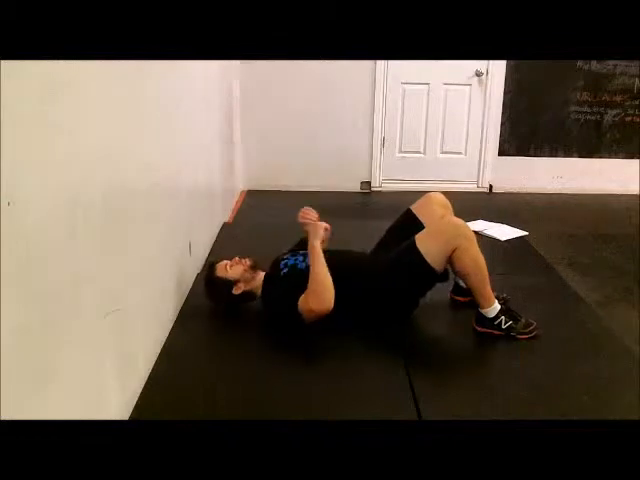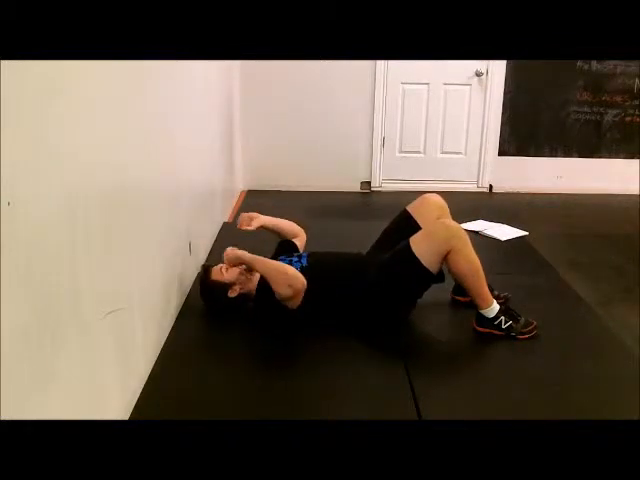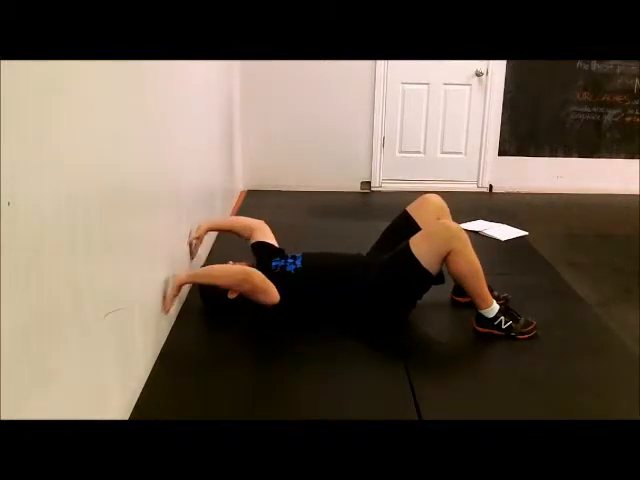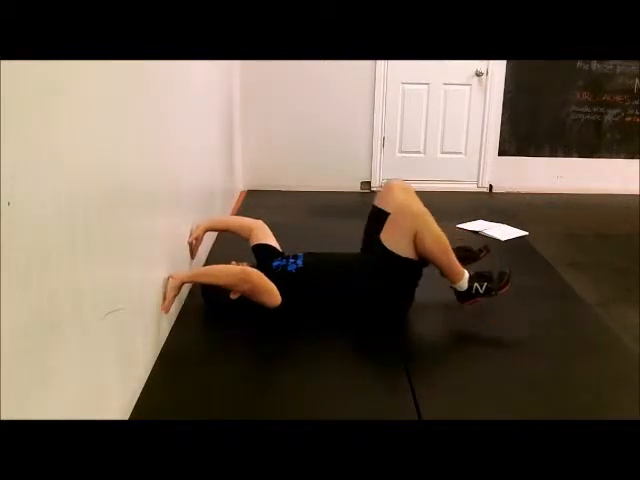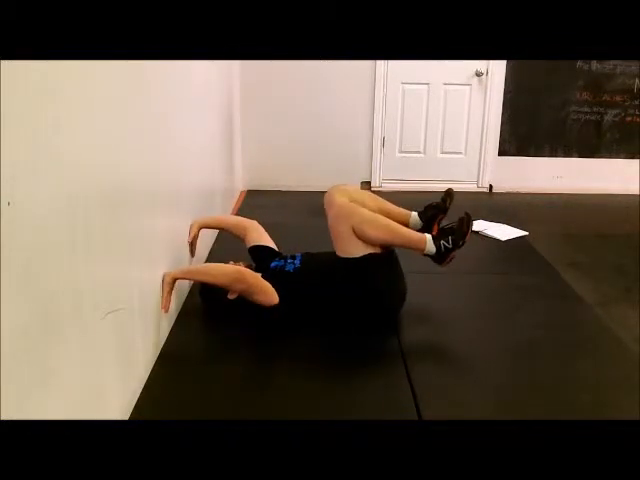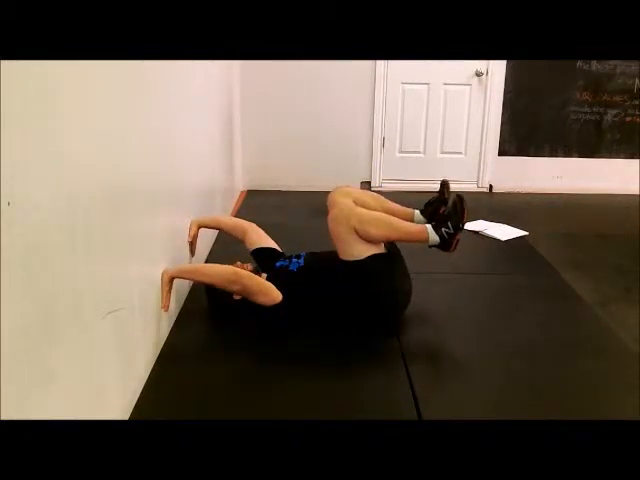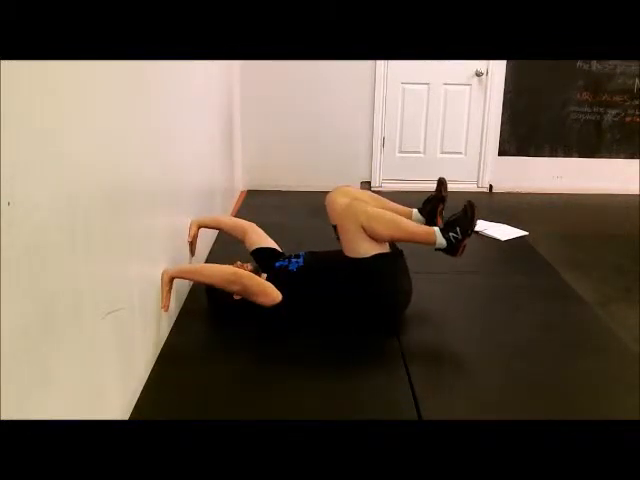
dt=0.7s
person 1, frame 1
left shoulder: (279, 267)
right shoulder: (277, 299)
left elbow: (318, 235)
right elbow: (323, 304)
left wrist: (312, 225)
right wrist: (315, 241)
left hip: (378, 263)
right hip: (388, 292)
left knee: (435, 201)
right knee: (455, 230)
left ankle: (465, 288)
right ankle: (491, 315)
person 1, frame 2
left shoulder: (270, 265)
right shoulder: (269, 298)
left elbow: (299, 234)
right elbow: (296, 283)
left wrist: (264, 221)
right wrist: (243, 254)
left hip: (373, 265)
right hip: (382, 293)
left knee: (431, 203)
right knee: (449, 232)
left ankle: (467, 287)
right ankle: (491, 315)
person 1, frame 3
left shoulder: (269, 264)
right shoulder: (268, 293)
left elbow: (256, 225)
right elbow: (245, 276)
left wrist: (207, 226)
right wrist: (184, 278)
left hip: (373, 265)
right hip: (381, 292)
left knee: (432, 203)
right knee: (449, 233)
left ankle: (467, 288)
right ankle: (491, 315)
person 1, frame 4
left shoulder: (269, 263)
right shoulder: (268, 293)
left elbow: (254, 226)
right elbow: (244, 276)
left wrist: (205, 225)
right wrist: (181, 277)
left hip: (367, 265)
right hip: (382, 290)
left knee: (396, 191)
right knee: (409, 211)
left ankle: (446, 258)
right ankle: (465, 286)
person 1, frame 5
left shoulder: (267, 265)
right shoulder: (268, 299)
left elbow: (248, 226)
right elbow: (239, 276)
left wrist: (200, 223)
right wrist: (175, 274)
left hip: (378, 279)
right hip: (378, 292)
left knee: (338, 196)
right knee: (342, 210)
left ankle: (419, 221)
right ankle: (434, 246)
person 1, frame 6
left shoulder: (272, 266)
right shoulder: (270, 296)
left elbow: (246, 228)
right elbow: (235, 277)
left wrist: (200, 222)
right wrist: (173, 272)
left hip: (379, 278)
right hip: (382, 292)
left knee: (340, 197)
right knee: (343, 214)
left ankle: (422, 217)
right ankle: (437, 235)
person 1, frame 7
left shoulder: (270, 266)
right shoulder: (271, 296)
left elbow: (246, 228)
right elbow: (234, 277)
left wrist: (200, 222)
right wrist: (173, 272)
left hip: (373, 273)
right hip: (382, 292)
left knee: (340, 195)
right knee: (352, 210)
left ankle: (421, 217)
right ankle: (444, 238)
